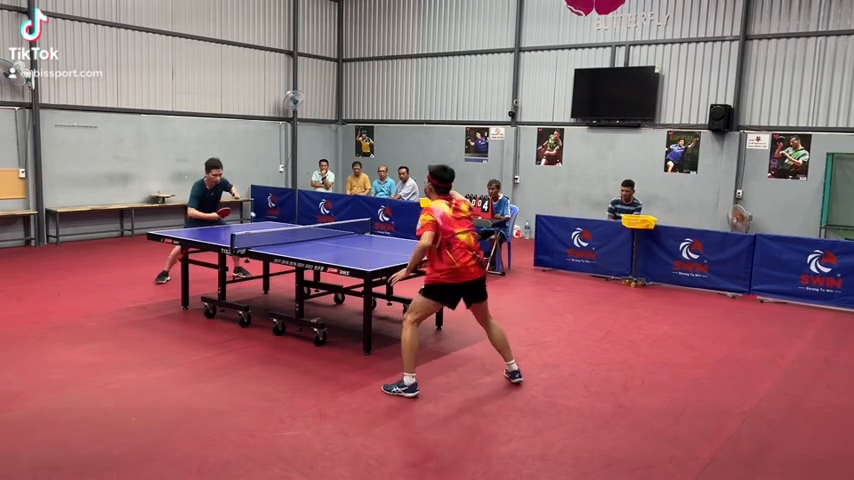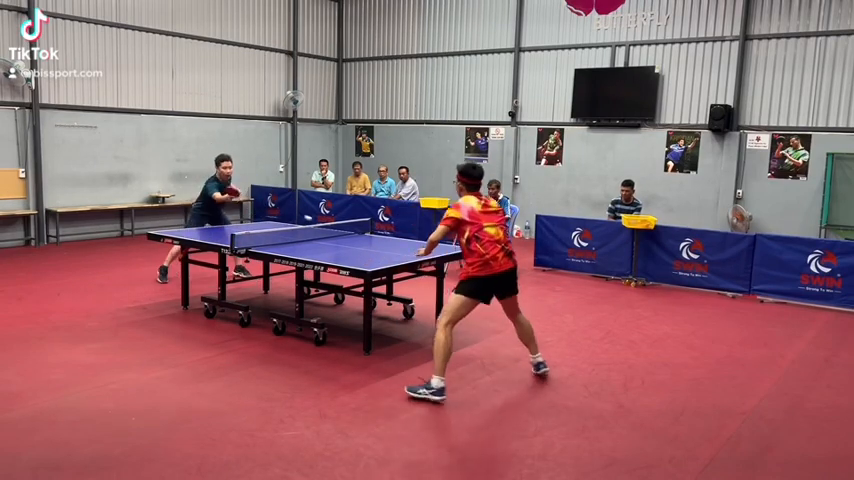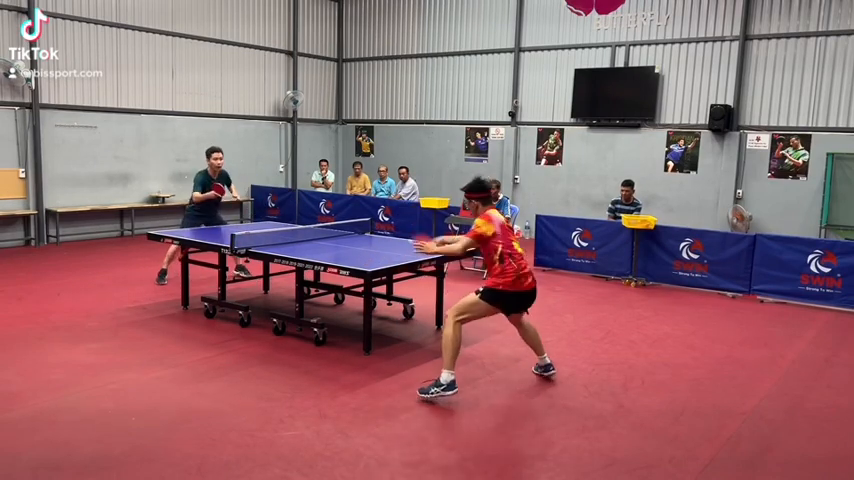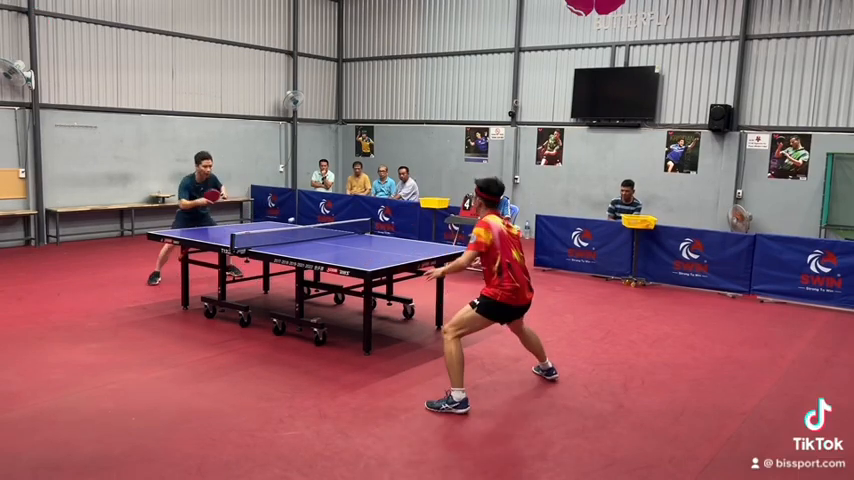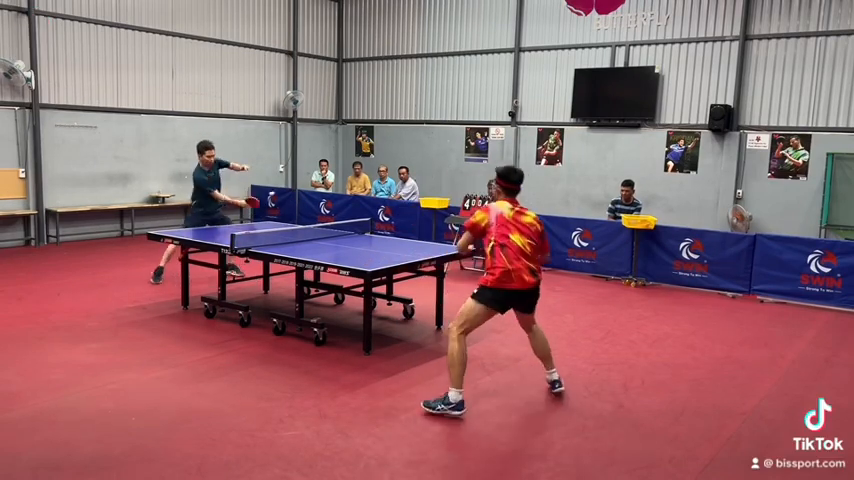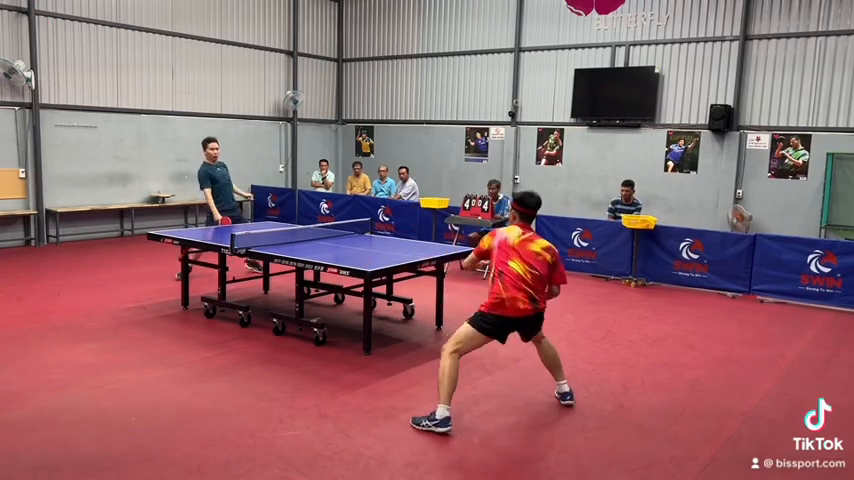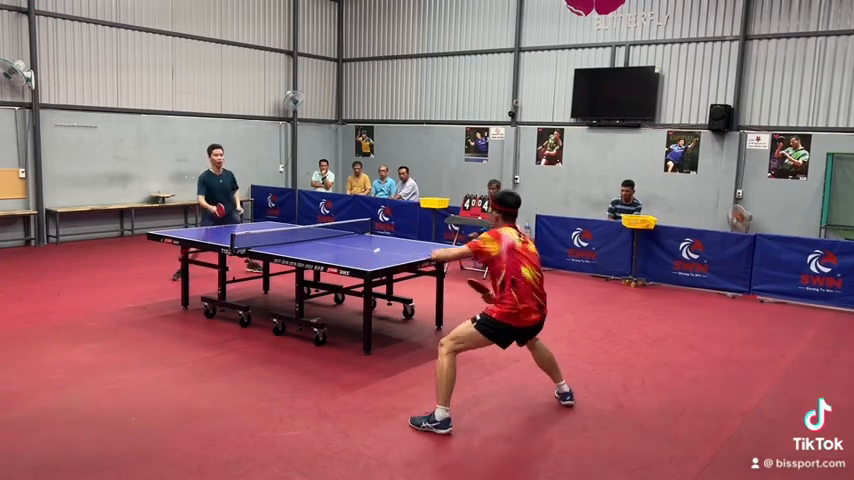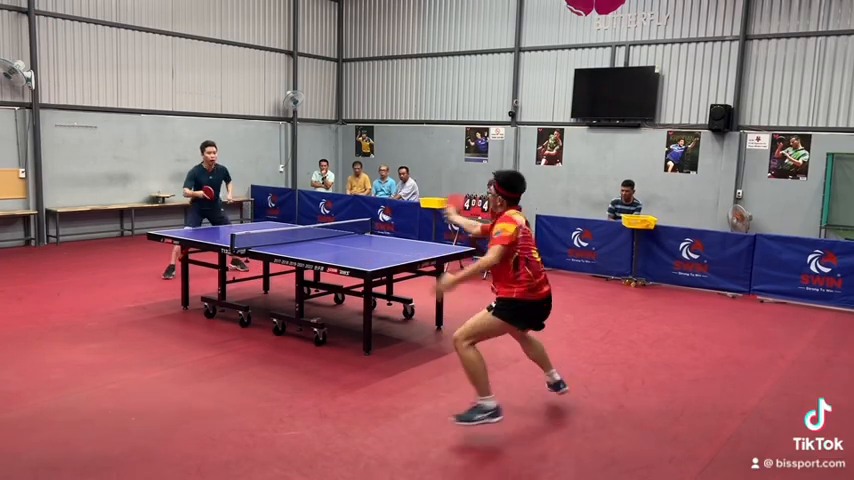
dt=0.2s
person 1, frame 1
left shoulder: (431, 212)
right shoulder: (463, 205)
left elbow: (425, 244)
left wrist: (407, 270)
right wrist: (448, 188)
left hip: (447, 278)
right hip: (476, 274)
left knee: (410, 320)
right knee: (487, 321)
left ankle: (408, 382)
right ankle: (513, 369)
person 1, frame 2
left shoulder: (460, 206)
right shoulder: (494, 205)
left elbow: (436, 237)
left wrist: (426, 251)
left hip: (480, 273)
right hip: (506, 268)
left knee: (445, 322)
right knee: (515, 314)
left ankle: (436, 385)
right ankle: (538, 362)
person 1, frame 3
left shoulder: (486, 219)
right shoulder: (500, 218)
left elbow: (460, 248)
right elbow: (466, 240)
left wrist: (435, 249)
right wrist: (440, 241)
left hip: (505, 285)
right hip: (526, 285)
left knee: (453, 317)
right knee: (518, 321)
left ankle: (446, 381)
right ankle: (544, 363)
person 1, frame 4
left shoulder: (485, 225)
right shoulder: (507, 225)
left elbow: (465, 262)
left wrist: (441, 271)
right wrist: (473, 251)
left hip: (500, 296)
right hip: (522, 295)
left knee: (451, 332)
right knee: (519, 328)
left ankle: (458, 398)
right ankle: (547, 367)
person 1, frame 5
left shoulder: (489, 211)
right shoulder: (534, 219)
left elbow: (462, 246)
right elbow: (544, 258)
left wrist: (475, 244)
left hip: (499, 283)
right hip: (529, 283)
left knee: (456, 331)
right knee: (530, 327)
left ankle: (454, 399)
right ankle: (553, 379)
person 1, frame 6
left shoulder: (497, 235)
right shoulder: (549, 248)
left elbow: (467, 265)
right elbow: (555, 291)
left wrist: (486, 260)
left hip: (498, 309)
right hip: (531, 311)
left knee: (451, 350)
right knee: (539, 339)
left ankle: (441, 416)
right ankle: (564, 390)
person 1, frame 7
left shoulder: (496, 237)
right shoulder: (529, 244)
left elbow: (453, 254)
left wrist: (436, 254)
left hip: (506, 316)
right hip: (535, 316)
left knee: (447, 346)
right knee: (533, 342)
left ankle: (441, 417)
right ankle: (564, 390)
person 1, frame 8
left shoulder: (507, 221)
right shoulder: (514, 219)
left elbow: (492, 260)
right elbow: (479, 229)
left wrist: (454, 280)
right wrist: (455, 217)
left hip: (521, 298)
right hip: (539, 297)
left knee: (462, 340)
right knee: (521, 335)
left ankle: (488, 405)
right ankle: (554, 379)
person 2, frame 1
left shoulder: (221, 182)
right shoulder: (197, 188)
left elbow: (231, 187)
right elbow: (191, 212)
left wrist: (235, 193)
right wrist: (209, 216)
left hip: (214, 217)
right hip: (195, 219)
right knee: (181, 247)
left ankle: (237, 268)
right ankle: (165, 272)
person 2, frame 2
left shoulder: (227, 176)
right shoulder: (212, 184)
right elbow: (218, 198)
left wrist: (234, 189)
right wrist: (227, 197)
left hip: (216, 212)
right hip: (200, 213)
left ankle: (238, 267)
right ankle: (164, 268)
person 2, frame 3
left shoulder: (224, 174)
right shoulder: (200, 177)
left elbow: (230, 184)
right elbow: (196, 197)
left wrist: (234, 192)
right wrist: (208, 195)
left hip: (212, 213)
right hip: (194, 213)
left ankle: (239, 267)
right ankle: (163, 271)
person 2, frame 4
left shoulder: (212, 178)
right shoulder: (186, 182)
left elbow: (221, 187)
right elbow: (183, 205)
left wrist: (223, 193)
right wrist: (197, 202)
left hip: (203, 216)
right hip: (185, 217)
right knee: (171, 243)
left ankle: (229, 266)
right ankle: (156, 273)
person 2, frame 5
left shoulder: (215, 163)
right shoulder: (199, 176)
left elbow: (231, 165)
right elbow: (217, 196)
left wrist: (241, 167)
right wrist: (237, 202)
left hip: (215, 211)
right hip: (199, 212)
left ankle: (230, 266)
right ankle: (160, 269)
person 2, frame 6
left shoulder: (222, 166)
right shoulder: (203, 171)
right elbow: (207, 194)
left wrist: (243, 194)
right wrist: (215, 213)
left hip: (233, 208)
right hip: (217, 212)
left ankle: (252, 262)
person 2, frame 7
left shoulder: (229, 174)
right shoulder: (204, 177)
left elbow: (235, 191)
right elbow: (200, 199)
left wrist: (238, 205)
right wrist: (211, 207)
left hip: (229, 215)
right hip: (210, 216)
left ankle: (252, 263)
person 2, frame 8
left shoulder: (221, 169)
right shoulder: (194, 172)
left elbow: (229, 182)
right elbow: (186, 192)
left wrist: (229, 194)
right wrist: (197, 193)
left hip: (215, 209)
right hip: (197, 209)
left ankle: (235, 260)
right ankle: (172, 266)
